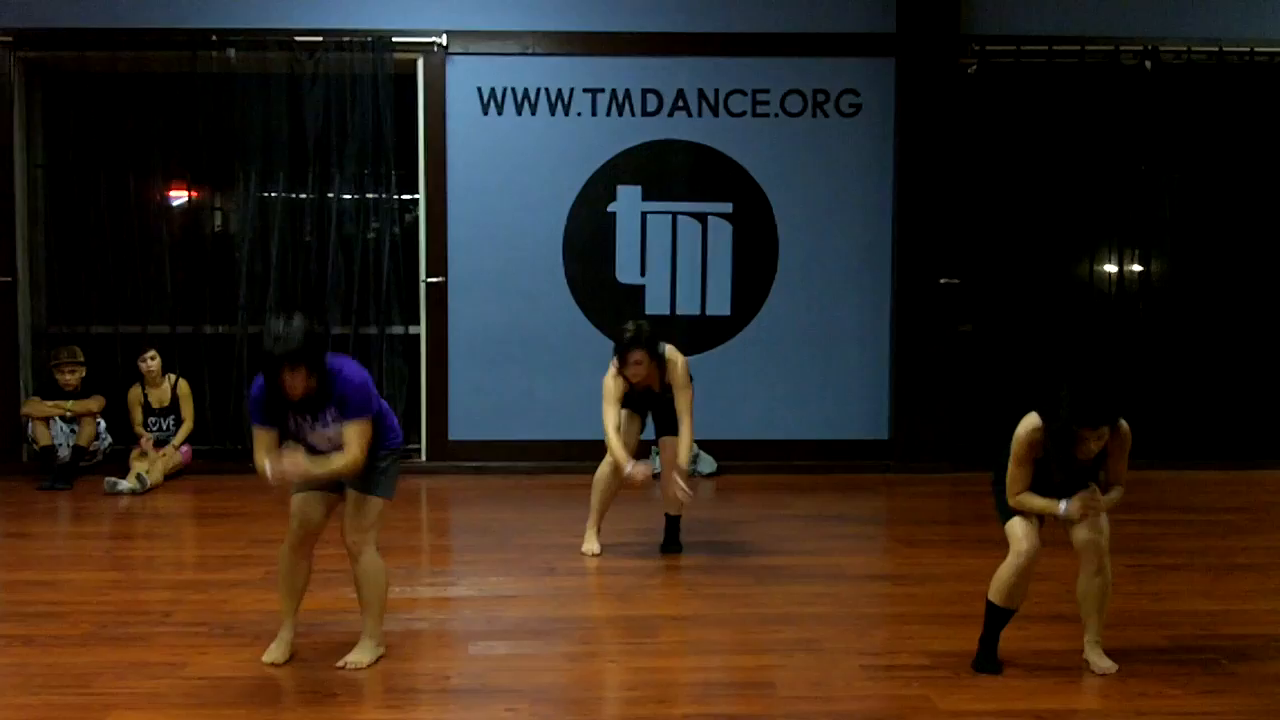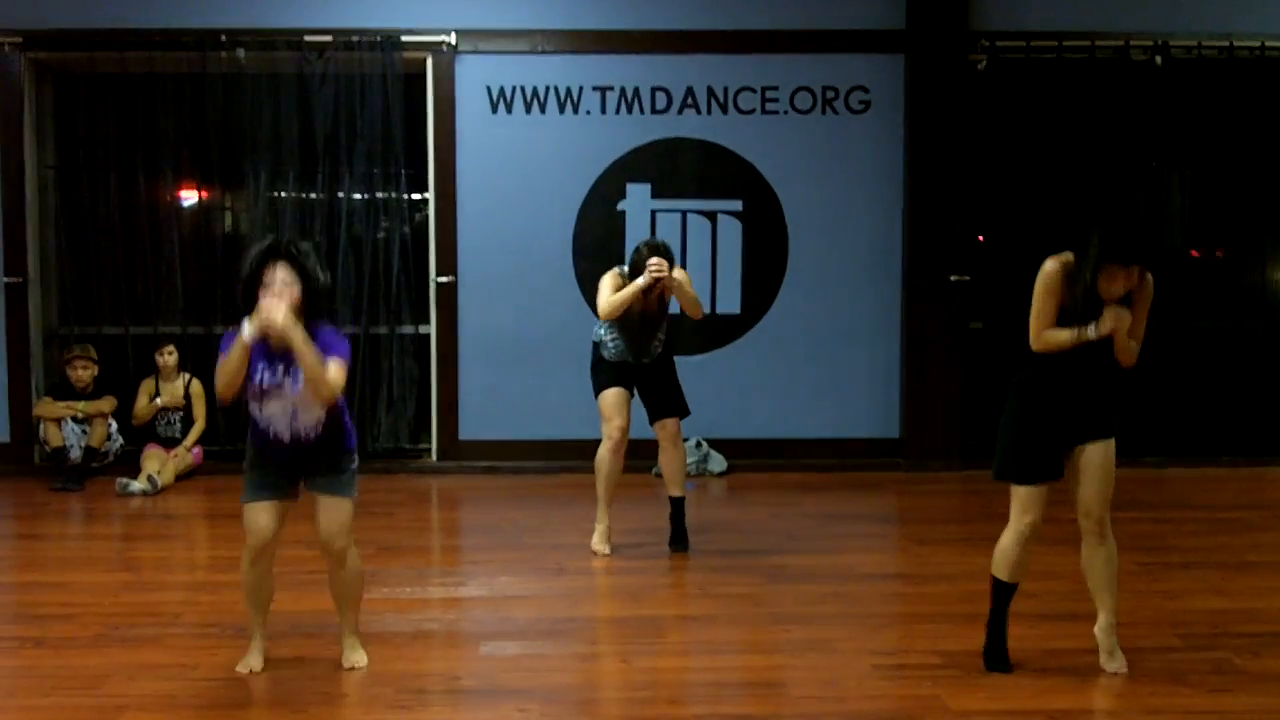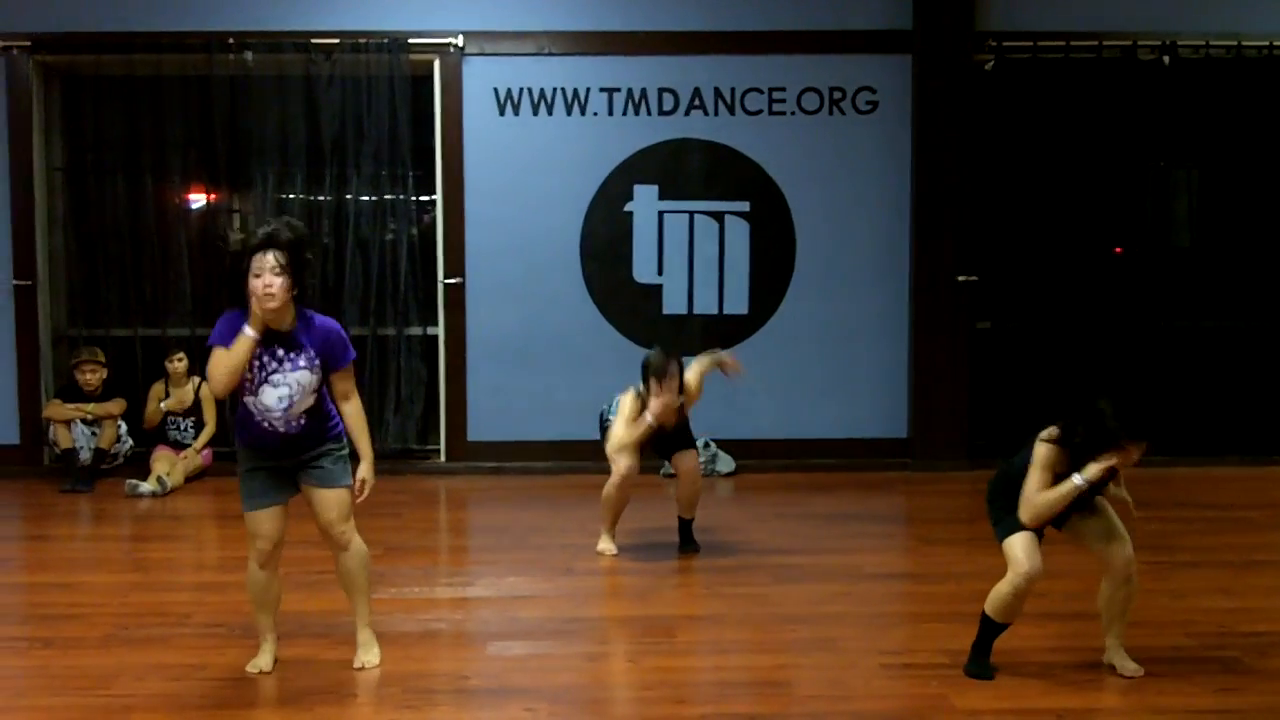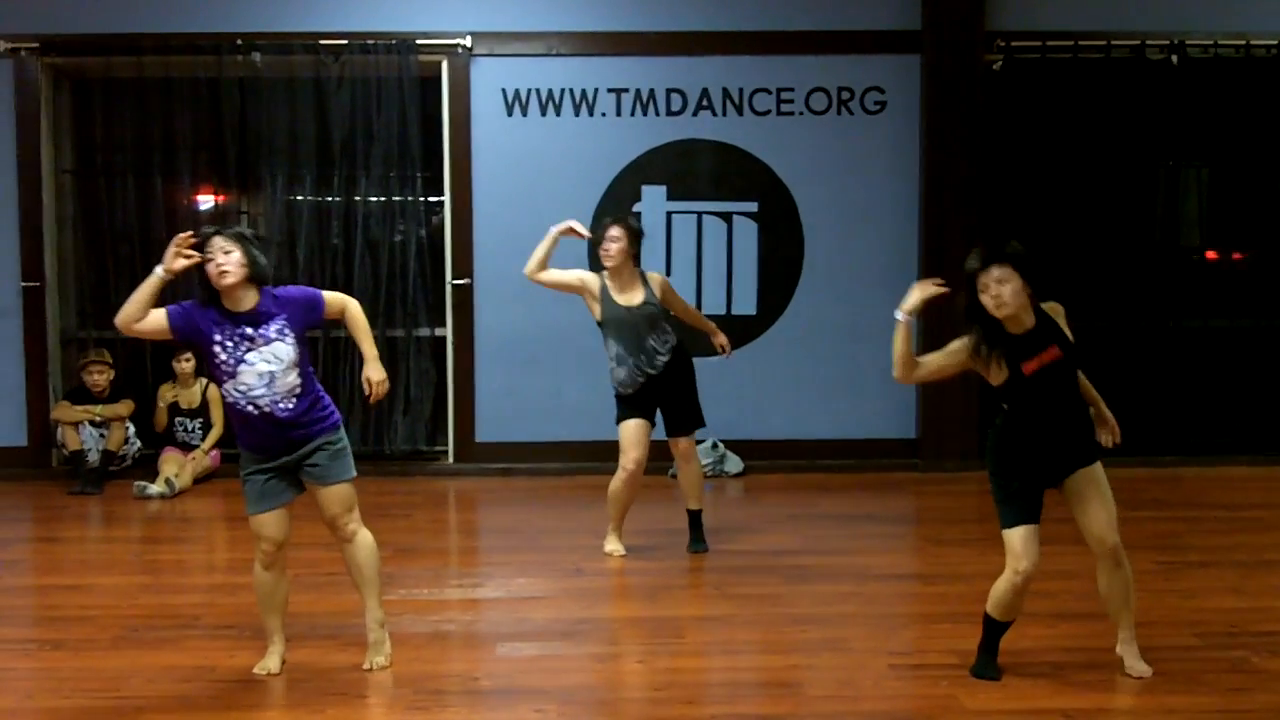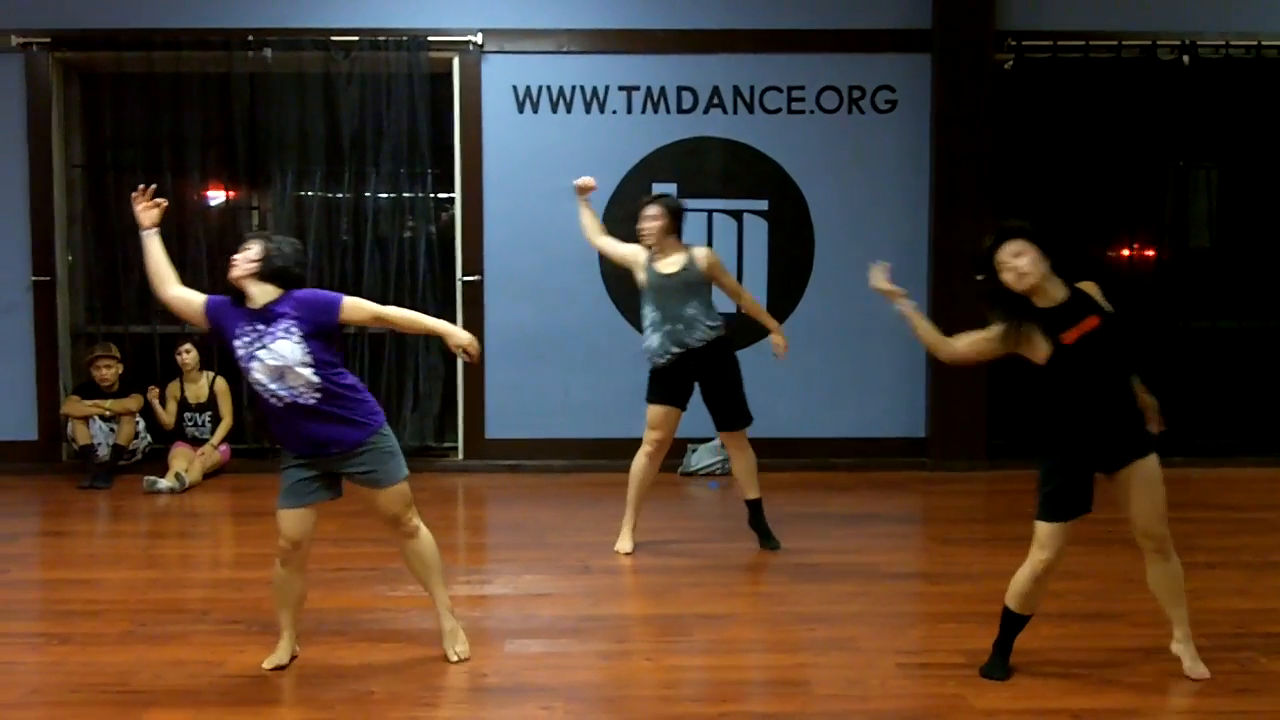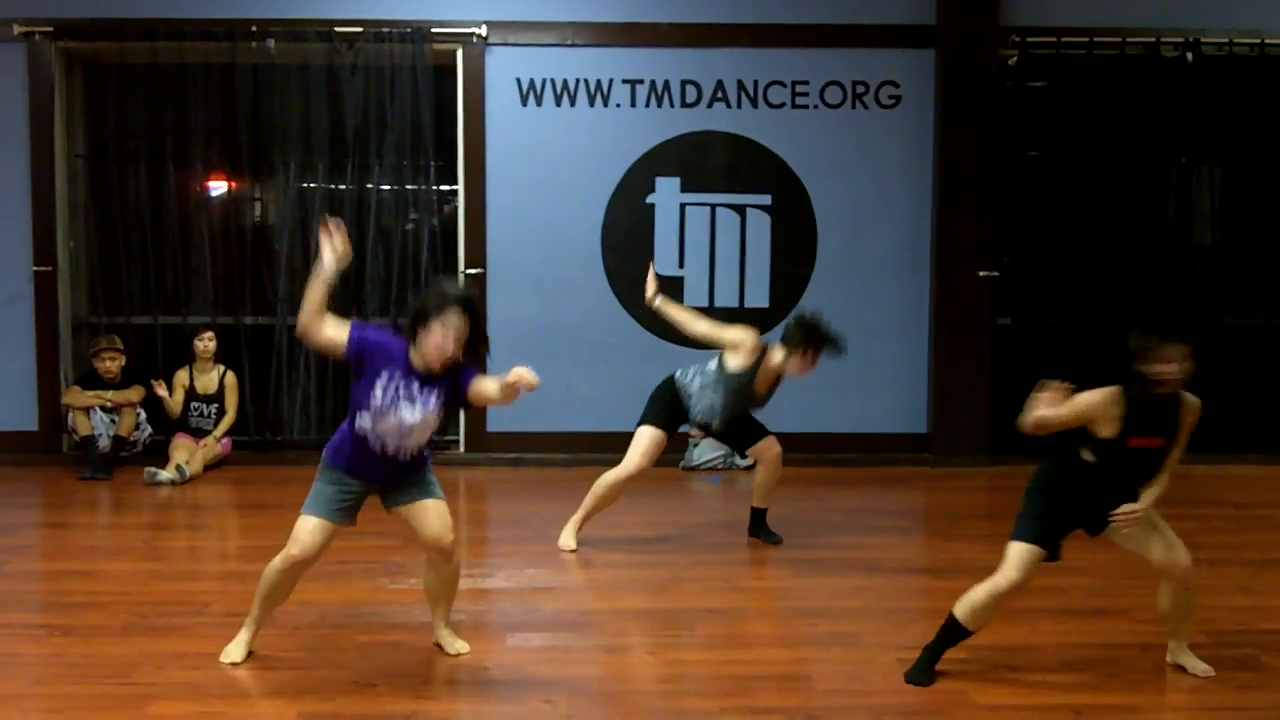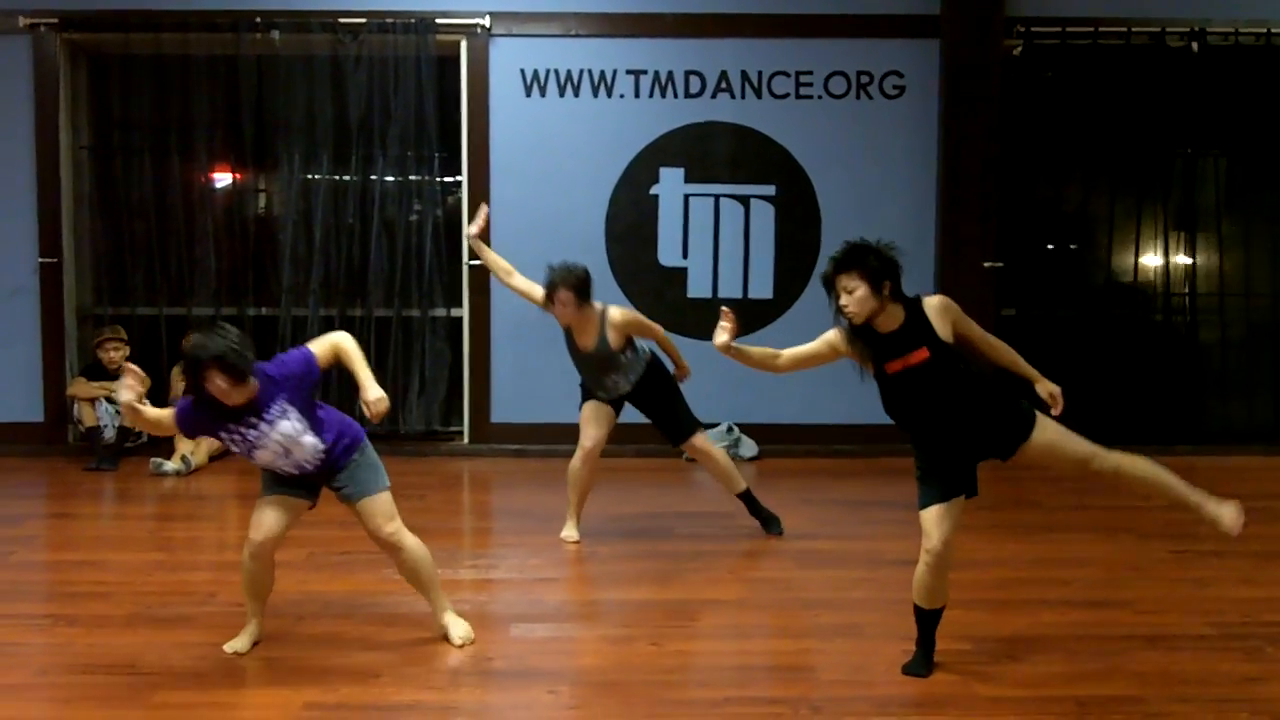
dt=0.7s
person 1, frame 1
left shoulder: (350, 380)
right shoulder: (264, 389)
left elbow: (354, 458)
right elbow: (262, 456)
left wrist: (310, 470)
right wrist: (276, 468)
left hip: (373, 452)
right hip: (315, 458)
left knee: (358, 541)
right knee: (298, 536)
left ankle: (372, 639)
right ankle: (287, 631)
person 1, frame 2
left shoulder: (327, 340)
right shoulder: (241, 337)
left elbow: (328, 395)
right elbow: (224, 390)
left wrist: (294, 338)
right wrist: (249, 335)
left hip: (329, 455)
right hip: (268, 457)
left knee: (337, 544)
right knee: (258, 543)
left ankle: (350, 637)
right ankle: (257, 640)
person 1, frame 3
left shoulder: (324, 332)
right shoulder: (234, 325)
left elbow: (347, 397)
right elbow: (220, 385)
left wrist: (366, 459)
right wrist: (255, 328)
left hip: (321, 447)
right hip: (260, 455)
left knee: (340, 534)
right knee: (264, 547)
left ankle: (364, 632)
right ankle: (267, 643)
person 1, frame 4
left shoulder: (290, 302)
right shoulder: (200, 317)
left elbow: (347, 304)
right elbow: (127, 322)
left wrist: (372, 360)
right wrist: (164, 271)
left hip: (319, 435)
right hip: (260, 453)
left knee: (347, 525)
right knee: (269, 547)
left ankle: (376, 626)
right ankle: (275, 644)
person 1, frame 5
left shoulder: (307, 305)
right shoulder: (229, 315)
left elbow: (379, 314)
right elbow: (169, 291)
left wrist: (446, 328)
right wrist: (149, 230)
left hip: (361, 434)
right hip: (301, 452)
left knee: (404, 521)
right knee: (290, 545)
left ankle: (447, 619)
right ankle: (285, 642)
person 1, frame 6
left shoulder: (451, 377)
right shoulder: (377, 347)
left elbow: (494, 390)
right elbow: (310, 328)
left wrist: (514, 380)
right wrist: (327, 270)
left hip: (406, 473)
right hip: (346, 469)
left knee: (442, 543)
right knee: (299, 554)
left ankle: (441, 627)
right ankle: (248, 631)
person 1, frame 7
left shoulder: (281, 374)
right shoulder: (205, 410)
left elbow: (338, 339)
right elbow: (156, 423)
left wrist: (368, 384)
right wrist: (131, 405)
left hip: (344, 451)
right hip: (288, 473)
left knee: (390, 535)
right knee: (260, 543)
left ankle: (444, 612)
right ankle: (254, 625)
person 2, frame 1
left shoulder: (1120, 433)
right shoulder: (1032, 431)
left elbow: (1116, 487)
right elbow: (1016, 496)
left wrist: (1100, 502)
right wrist: (1064, 508)
left hip: (1073, 487)
right hip: (1024, 488)
left knee: (1095, 546)
right knee: (1025, 549)
left ankle: (1092, 644)
right ankle: (987, 646)
person 2, frame 2
left shoulder: (1142, 285)
right shoulder: (1058, 270)
left elbow: (1128, 358)
right elbow: (1039, 340)
left wrist: (1120, 334)
right wrist: (1095, 329)
left hip: (1094, 406)
right hip: (1039, 402)
left knee: (1096, 521)
right knee: (1026, 520)
left ankle: (1107, 627)
right ankle: (996, 628)
person 2, frame 3
left shoulder: (1119, 442)
right shoulder: (1054, 447)
right elbow: (1029, 515)
left wrist: (1116, 485)
right wrist: (1084, 477)
left hip: (1076, 495)
right hip: (1024, 503)
left knee: (1123, 559)
right knee: (1025, 572)
left ankle: (1114, 648)
right ankle: (979, 653)
person 2, frame 4
left shoulder: (1054, 315)
right shoulder: (980, 347)
right elbow: (906, 372)
left wrist: (1099, 406)
right wrist: (906, 312)
left hip: (1073, 446)
right hip: (1017, 460)
left knee: (1109, 546)
right knee: (1022, 568)
left ankle: (1127, 644)
right ankle: (986, 651)
person 2, frame 5
left shoulder: (1089, 292)
right shoulder: (1019, 329)
right elbow: (948, 350)
left wrist: (1140, 393)
right wrist: (900, 303)
left hip: (1126, 428)
right hip: (1072, 442)
left knee: (1157, 540)
right knee: (1043, 558)
left ankle: (1183, 641)
right ankle: (1000, 649)
person 2, frame 6
left shoulder: (1187, 407)
right shoulder: (1107, 402)
left elbow: (1165, 468)
right elbow: (1032, 427)
left wrist: (1145, 503)
right wrist: (1039, 416)
left hip: (1113, 496)
right hip: (1058, 490)
left knee: (1177, 563)
right knee: (1009, 578)
left ankle: (1178, 648)
right ankle: (931, 654)
person 2, frame 7
left shoulder: (936, 309)
right shoulder: (848, 340)
left elbow: (986, 343)
right elbow: (781, 360)
left wrist: (1037, 379)
right wrist: (733, 349)
left hip: (994, 415)
right hip: (939, 447)
left knee: (1100, 461)
right knee: (935, 550)
left ankle: (1205, 502)
right ankle: (924, 649)
person 3, frame 1
left shoulder: (675, 363)
right shoulder: (615, 373)
left elbow: (685, 422)
right elbow: (610, 429)
left wrist: (681, 472)
right wrist: (628, 466)
left hip: (668, 398)
right hip: (632, 398)
left knee: (672, 459)
right knee: (617, 456)
left ankle: (672, 530)
right ankle: (592, 530)
person 3, frame 2
left shoulder: (675, 278)
right shoulder: (615, 279)
left elbow: (696, 312)
right elbow: (605, 311)
left wrist: (672, 283)
right wrist: (642, 282)
left hip: (655, 359)
right hip: (612, 359)
left knee: (670, 433)
right knee: (616, 432)
left ankle: (678, 519)
right ankle: (602, 523)
person 3, frame 3
left shoulder: (688, 391)
right shoulder: (632, 402)
left elbow: (704, 361)
right elbow: (614, 451)
left wrist: (723, 362)
right wrist: (649, 416)
right hip: (621, 422)
left knee: (690, 472)
right knee: (624, 472)
left ankle: (685, 532)
right ankle: (606, 533)
person 3, frame 4
left shoulder: (656, 282)
right shoulder: (592, 284)
left elbow: (683, 310)
right elbow: (533, 271)
left wrist: (714, 331)
right wrist: (557, 233)
left hip: (674, 371)
right hip: (632, 385)
left knee: (685, 449)
right knee: (632, 464)
left ankle: (696, 527)
right ankle: (613, 533)
person 3, frame 5
left shoulder: (702, 257)
right shoulder: (640, 259)
left elbow: (739, 295)
right elbow: (597, 237)
left wrist: (773, 328)
right wrist: (584, 199)
left hip: (714, 353)
right hip: (668, 362)
left knee: (735, 438)
right knee: (654, 444)
left ankle: (757, 518)
right ankle: (627, 527)
person 3, frame 6
left shoulder: (778, 369)
right shoulder: (747, 344)
right elbow: (697, 326)
right wrist: (656, 299)
left hip: (717, 411)
right hip: (676, 397)
left knee: (771, 450)
right knee: (633, 466)
left ankle: (758, 523)
right ankle: (574, 524)
person 3, frame 7
left shoulder: (617, 319)
right shoulder: (560, 307)
left elbow: (657, 333)
right elbow: (512, 278)
left wrist: (680, 364)
right wrist: (478, 244)
left hip: (645, 379)
right hip: (599, 387)
left knee: (698, 445)
right knee: (589, 447)
left ankle: (756, 508)
right ankle: (572, 521)
